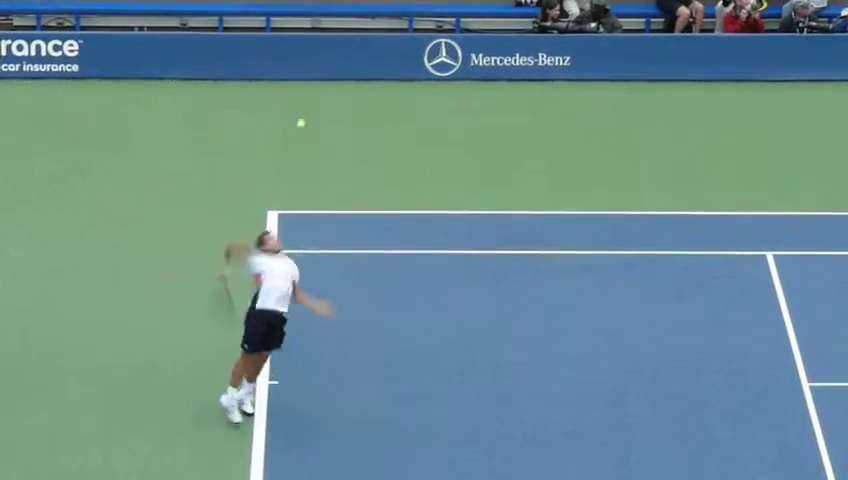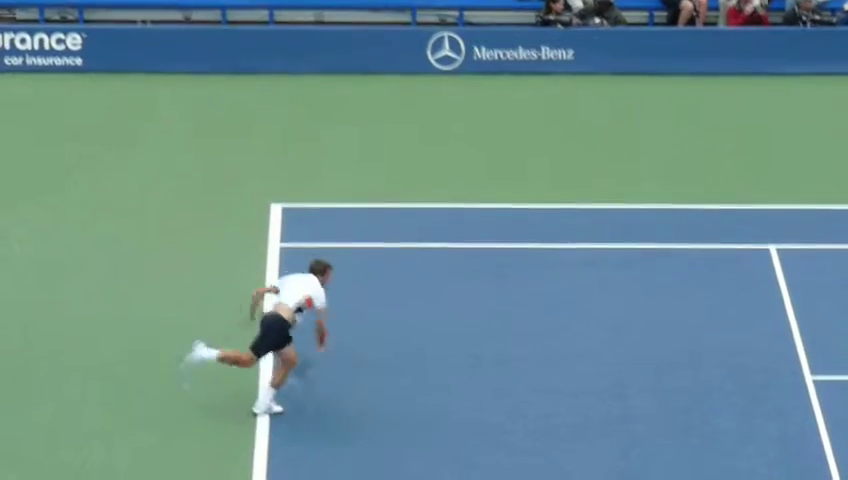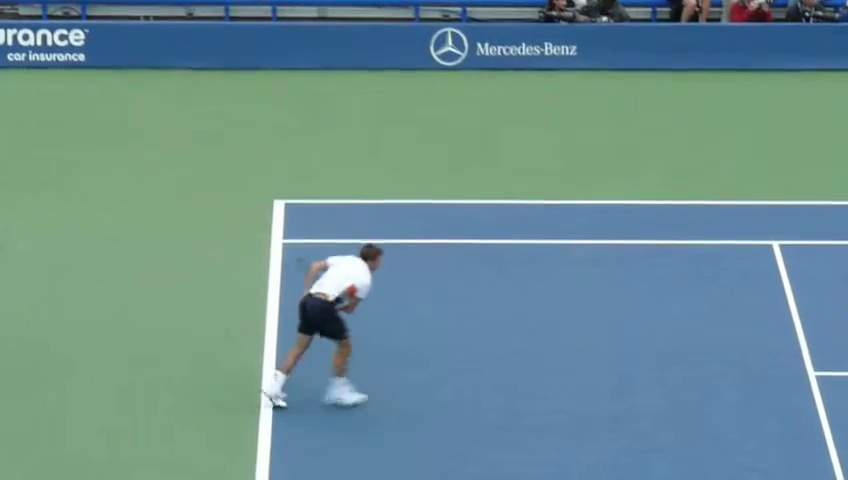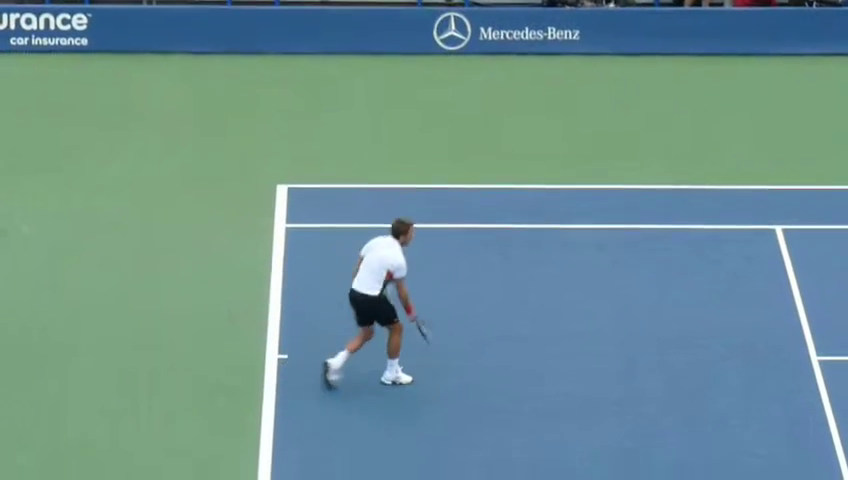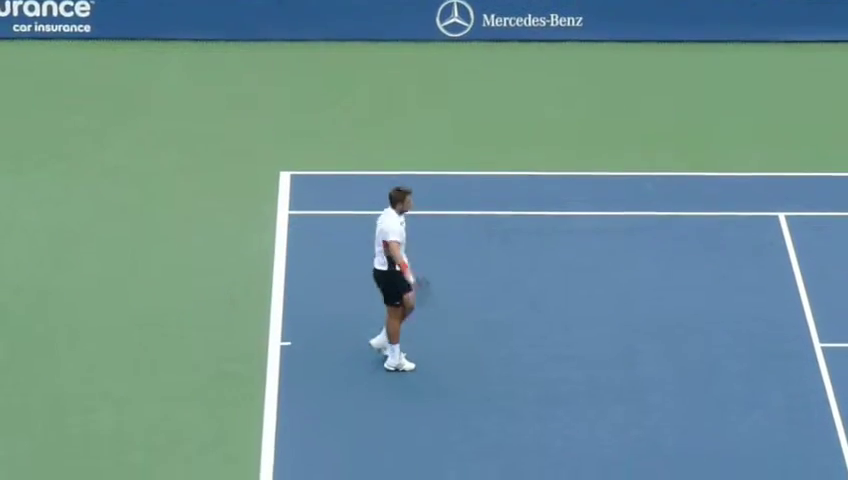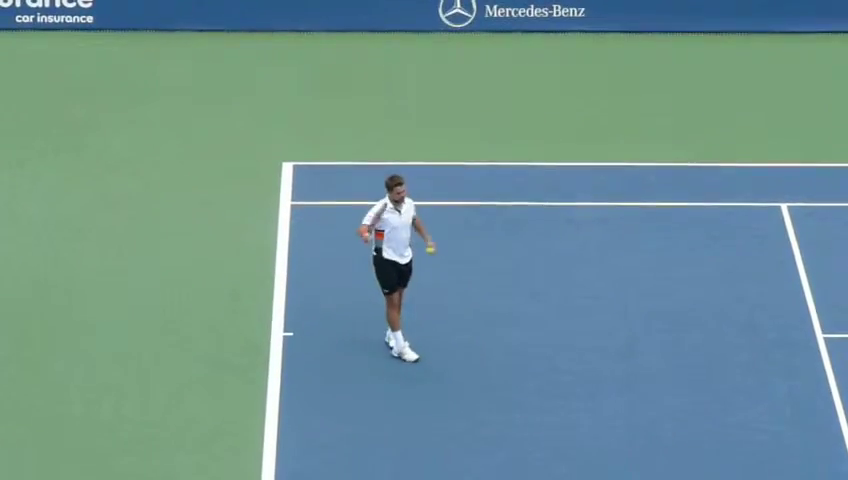
dt=0.3s
person 1, frame 1
left shoulder: (290, 266)
right shoulder: (259, 259)
left elbow: (298, 296)
right elbow: (233, 250)
left wrist: (317, 306)
left hip: (278, 318)
right hip: (260, 315)
left knee: (262, 358)
right knee: (247, 358)
left ankle: (245, 395)
right ankle: (230, 399)
person 1, frame 2
left shoulder: (293, 279)
right shoulder: (318, 291)
left elbow: (260, 291)
right elbow: (321, 323)
left wrist: (254, 309)
right wrist: (321, 344)
left hip: (275, 321)
right hip: (278, 324)
left knee: (291, 361)
right knee: (247, 360)
left ankle: (264, 403)
right ankle: (204, 353)
person 1, frame 3
left shoulder: (343, 260)
right shoulder: (365, 279)
left elbow: (315, 266)
right elbow: (350, 308)
left wrist: (308, 289)
left hip: (308, 301)
right hip: (324, 308)
left knee: (300, 347)
right knee: (345, 346)
left ankle: (274, 388)
right ankle: (339, 392)
person 1, frame 4
left shoulder: (375, 242)
right shoulder: (398, 259)
left elbow: (357, 267)
right elbow: (401, 291)
right wrist: (410, 311)
left hip: (355, 293)
right hip: (371, 298)
left knee: (365, 334)
right knee: (397, 329)
left ankle: (335, 363)
right ankle: (392, 374)
person 1, frame 5
left shoulder: (388, 215)
right shoulder: (392, 223)
right elbow: (394, 249)
right wrist: (406, 270)
left hip: (387, 269)
right hip: (388, 272)
left knee: (409, 305)
right knee: (395, 313)
left ankle: (381, 341)
right ankle: (394, 360)
person 1, frame 6
left shoulder: (409, 203)
right shoulder: (379, 209)
left elbow: (415, 221)
right elbow: (362, 227)
left wrist: (427, 238)
right wrist: (366, 235)
left hip: (405, 259)
right hip: (385, 261)
left knee: (398, 301)
right knee: (391, 301)
left ankle: (392, 336)
right ankle: (400, 346)
